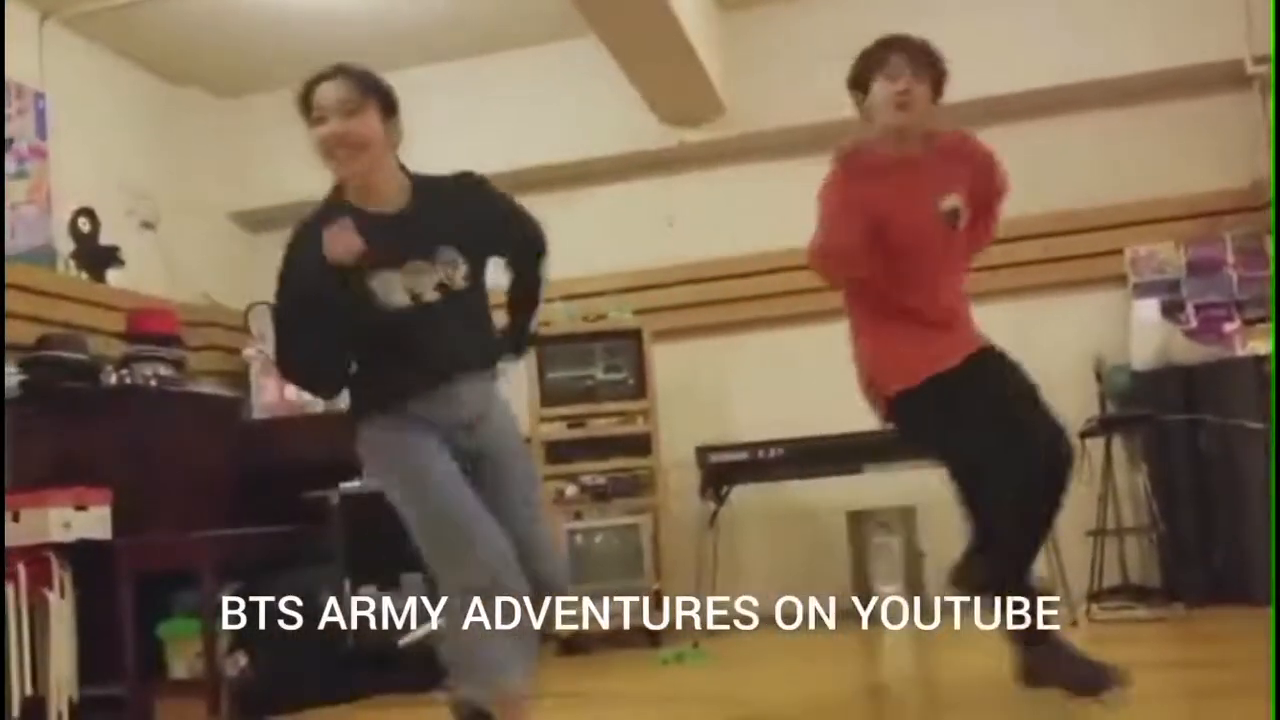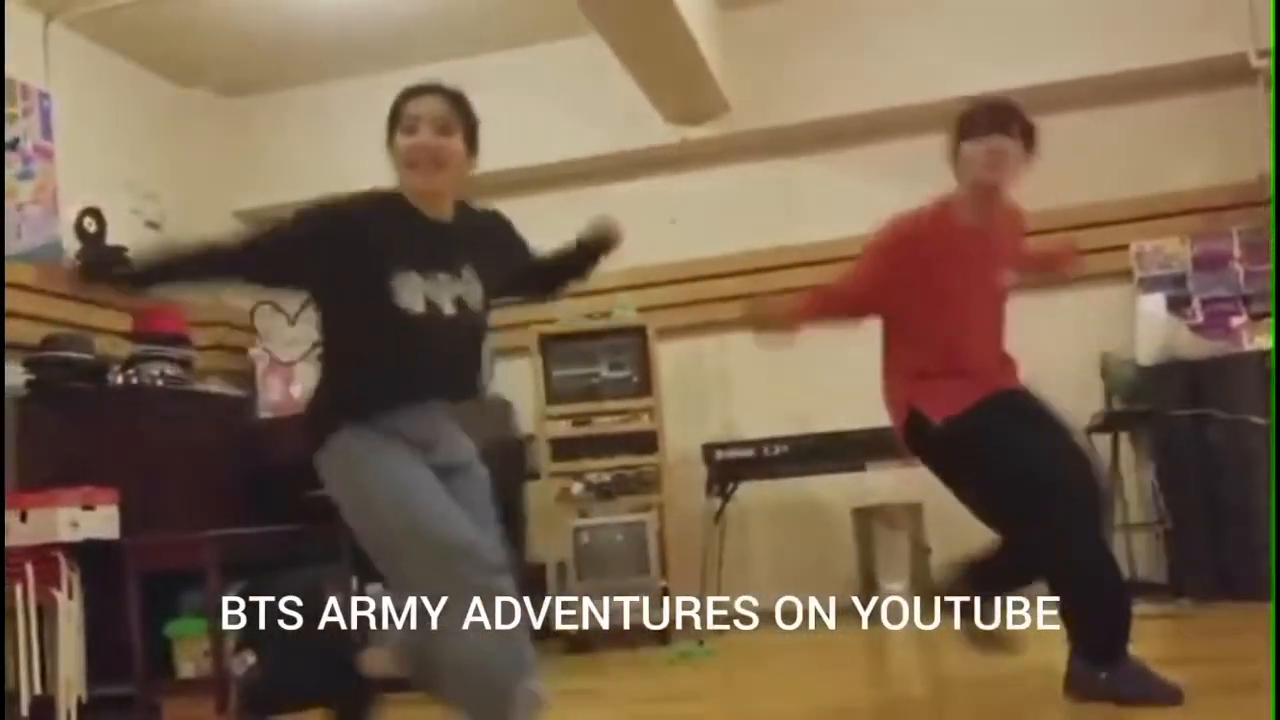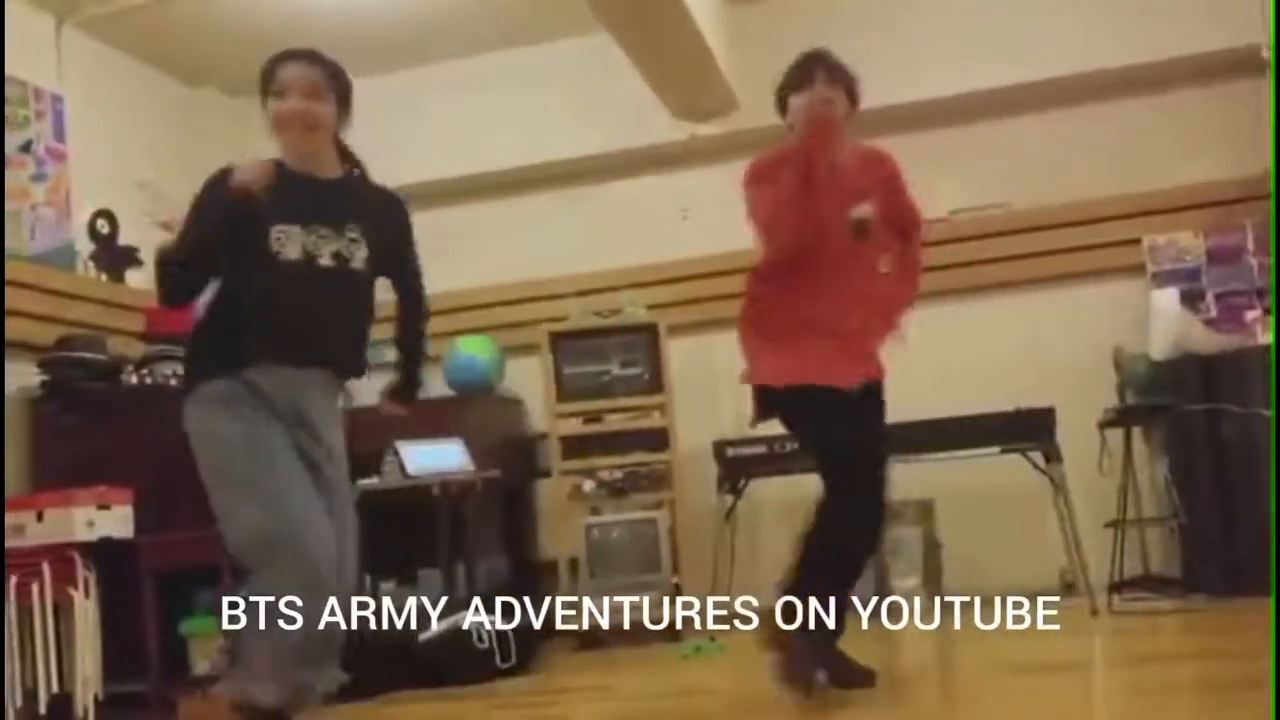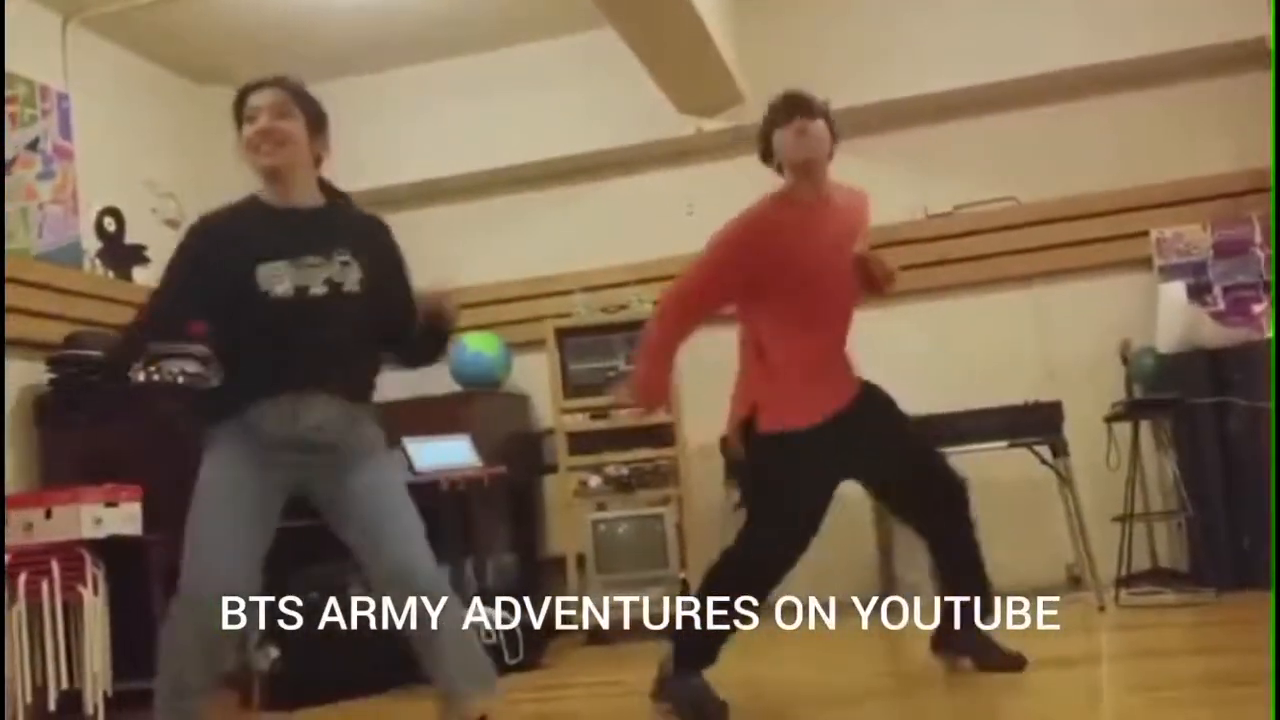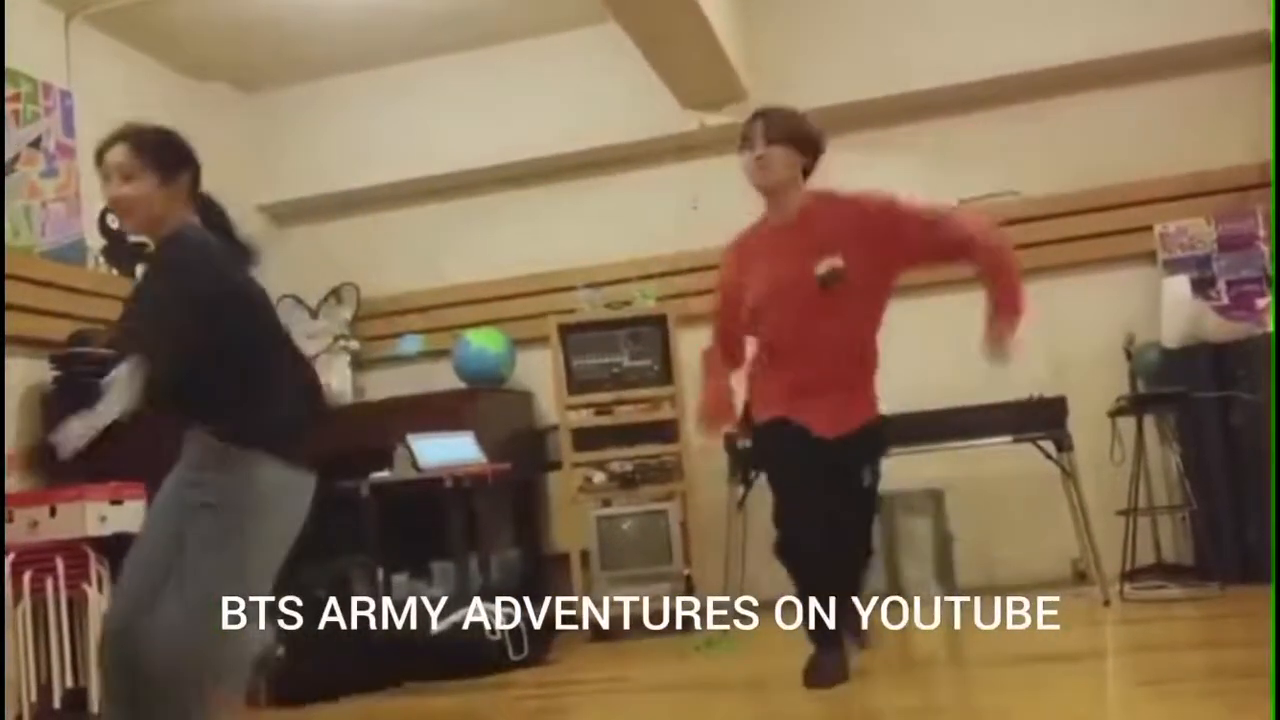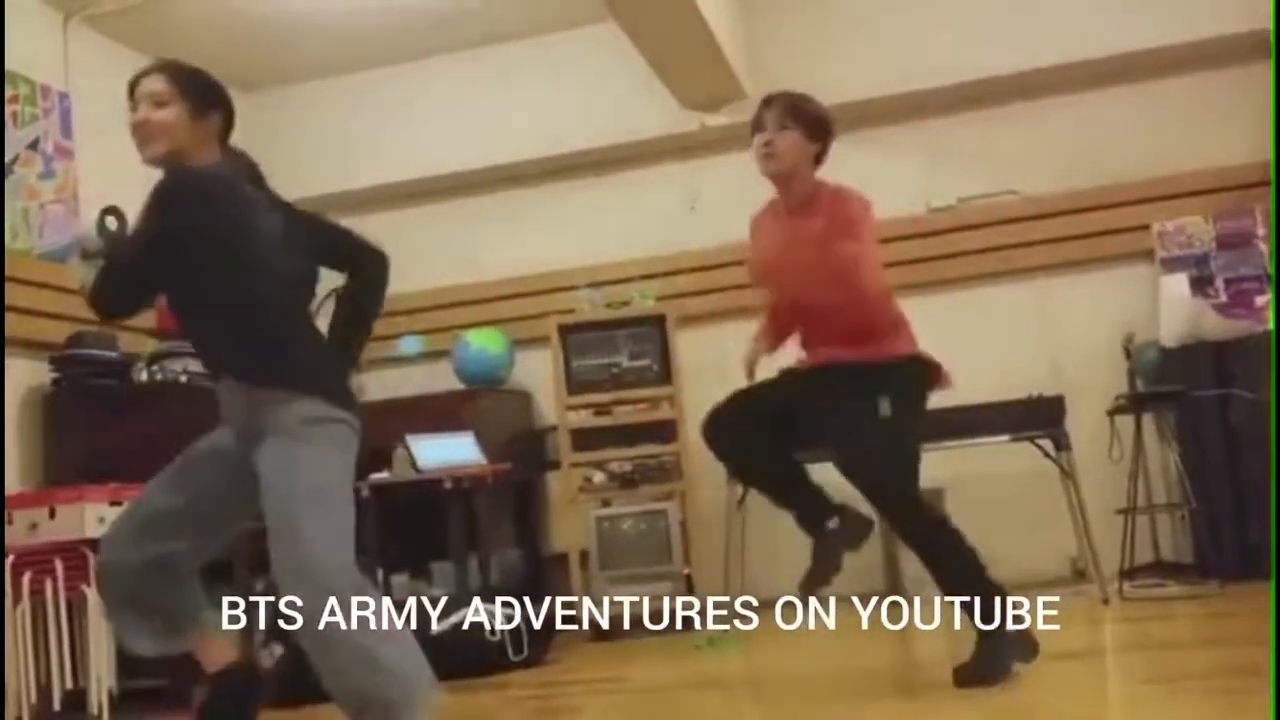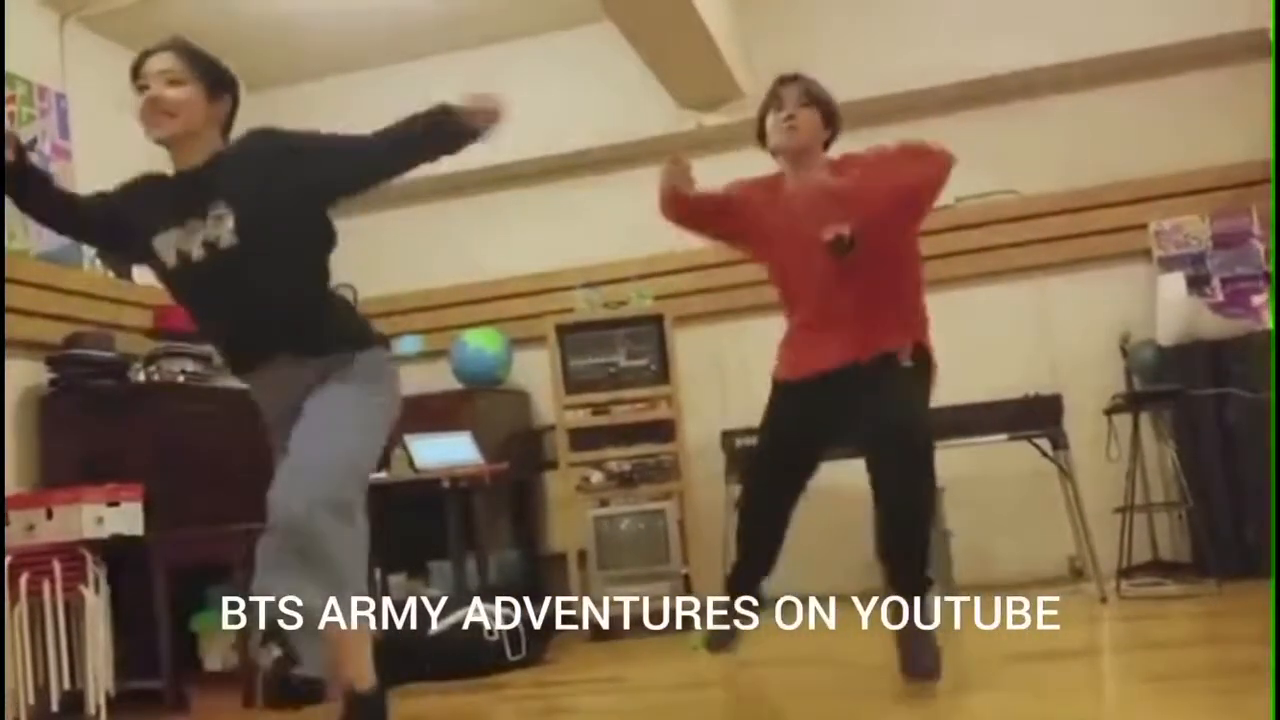
dt=0.4s
person 1, frame 1
left shoulder: (462, 198)
right shoulder: (313, 240)
left elbow: (527, 239)
right elbow: (300, 364)
left wrist: (520, 323)
right wrist: (340, 269)
left hip: (476, 400)
right hip: (397, 420)
left knee: (535, 563)
right knee: (479, 561)
person 1, frame 2
left shoulder: (487, 234)
right shoulder: (348, 224)
left elbow: (530, 281)
right elbow: (231, 261)
left wrist: (588, 249)
right wrist: (116, 275)
left hip: (437, 428)
right hip: (362, 434)
left knee: (468, 574)
right knee: (473, 572)
person 1, frame 3
left shoulder: (378, 208)
right shoulder: (235, 189)
left elbow: (408, 292)
right elbow: (175, 288)
left wrist: (410, 375)
right wrist: (234, 202)
left hip: (316, 402)
right hip: (233, 395)
left knee: (332, 581)
right knee: (303, 554)
person 1, frame 4
left shoulder: (365, 233)
right shoulder: (222, 235)
left elbow: (403, 346)
right elbow: (164, 315)
left wrist: (432, 325)
left hip: (346, 430)
right hip: (249, 431)
left knee: (417, 583)
right knee: (210, 593)
person 1, frame 5
left shoulder: (189, 260)
right shoulder: (196, 255)
left elbow: (145, 358)
left wrist: (66, 440)
left hip: (259, 467)
right hip: (209, 455)
left knee: (182, 641)
right knee: (130, 627)
person 1, frame 6
left shoulder: (185, 194)
right shoulder: (255, 205)
left elbow: (113, 297)
right elbow: (366, 260)
left wrist: (126, 253)
right wrist: (337, 353)
left hip: (300, 412)
right hip: (251, 415)
left knee: (316, 586)
right knee: (130, 553)
person 1, frame 7
left shoulder: (273, 159)
right shoulder: (146, 205)
left elbow: (379, 153)
right elbow: (69, 215)
left wrist: (457, 120)
left hip: (349, 373)
right hip: (277, 397)
left knee: (301, 513)
right knee: (309, 553)
person 2, frame 1
left shoulder: (957, 150)
right shoulder: (850, 175)
left elbow: (989, 190)
right elbow: (832, 267)
left hip: (961, 342)
right hip: (905, 364)
left knee: (1049, 455)
right knee: (1006, 479)
left ankle: (983, 570)
right ankle: (1038, 644)
person 2, frame 2
left shoulder: (1008, 219)
right shoulder: (916, 234)
right elbow: (852, 294)
left wrist: (1045, 260)
right wrist: (790, 312)
left hip: (992, 388)
right hip: (938, 405)
left knee: (1078, 492)
right knee: (1048, 527)
left ankle: (972, 588)
right ankle: (1101, 660)
person 2, frame 3
left shoulder: (878, 170)
right shoulder: (769, 172)
left elbow: (907, 248)
right elbow: (781, 238)
left wrist: (884, 312)
right wrist: (811, 154)
left hip: (857, 361)
right hip: (791, 362)
left knee: (861, 500)
right knee: (857, 490)
left ankle: (813, 637)
right ankle: (805, 628)
person 2, frame 4
left shoulder: (851, 205)
right shoulder: (758, 226)
right elbow: (682, 300)
left wrist: (872, 271)
right wrist: (650, 371)
left hip: (841, 395)
right hip: (780, 410)
left knee: (938, 494)
right knee: (771, 543)
left ankle: (963, 629)
right ankle: (682, 667)
person 2, frame 5
left shoulder: (860, 217)
right shoulder: (744, 253)
left elbow: (965, 236)
right elbow: (725, 341)
left wrist: (1003, 306)
right wrist: (715, 391)
left hip: (850, 408)
right hip: (780, 413)
left knee: (849, 537)
right knee: (802, 533)
left ankle: (841, 611)
right ankle: (828, 639)
person 2, frame 6
left shoulder: (845, 209)
right shoulder: (767, 222)
left elbow: (862, 288)
left wrist: (779, 263)
right wrist: (768, 337)
left hip: (881, 364)
right hip: (823, 368)
left knee: (891, 492)
right knee: (727, 429)
left ankle: (999, 626)
right ankle: (832, 524)
person 2, frame 7
left shoulder: (871, 173)
right shoulder: (758, 201)
left elbow: (935, 163)
right elbow: (695, 211)
left wrist: (844, 193)
right wrist: (678, 190)
left hip: (887, 356)
right hip: (808, 365)
left knee: (903, 453)
right knee: (763, 492)
left ankle: (911, 616)
right ankle: (743, 597)
